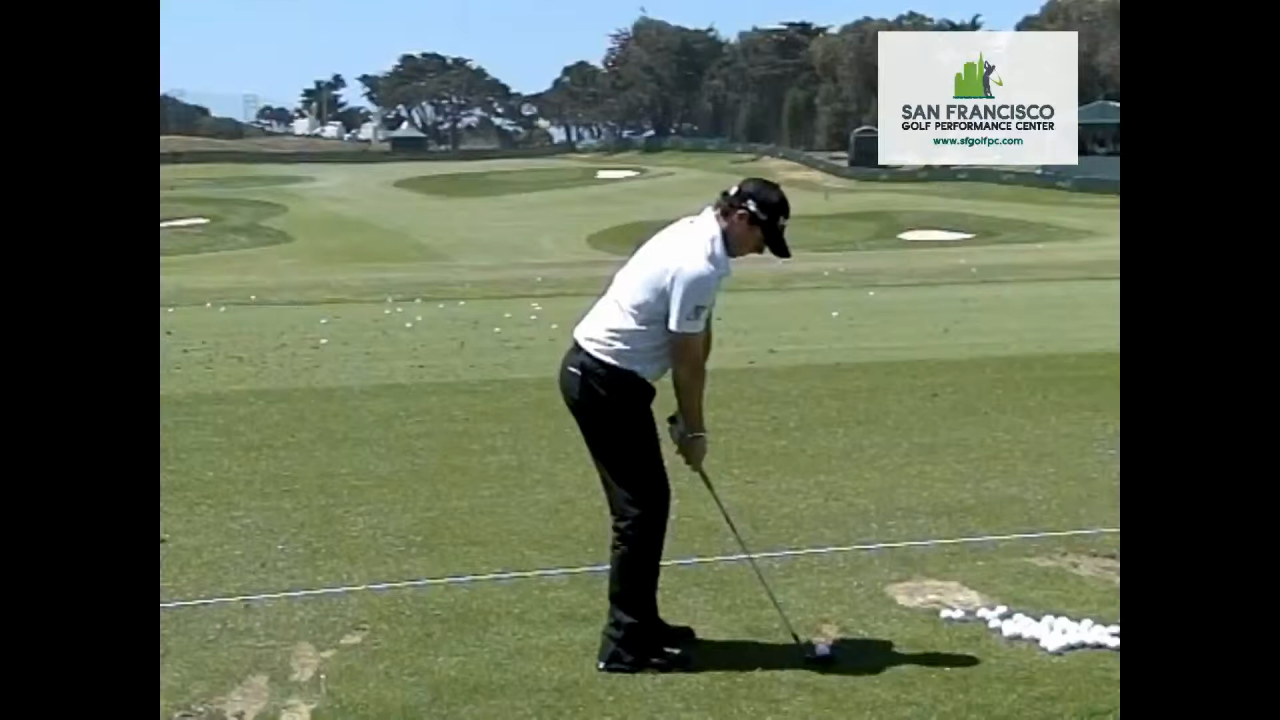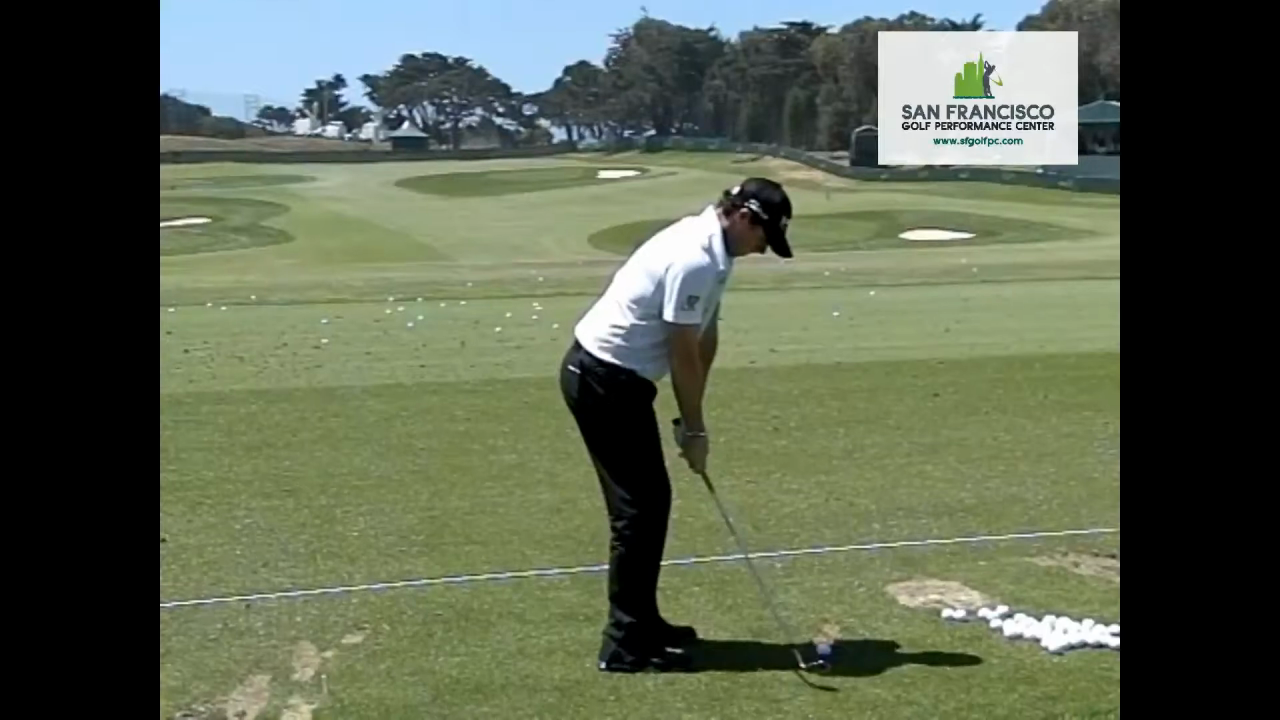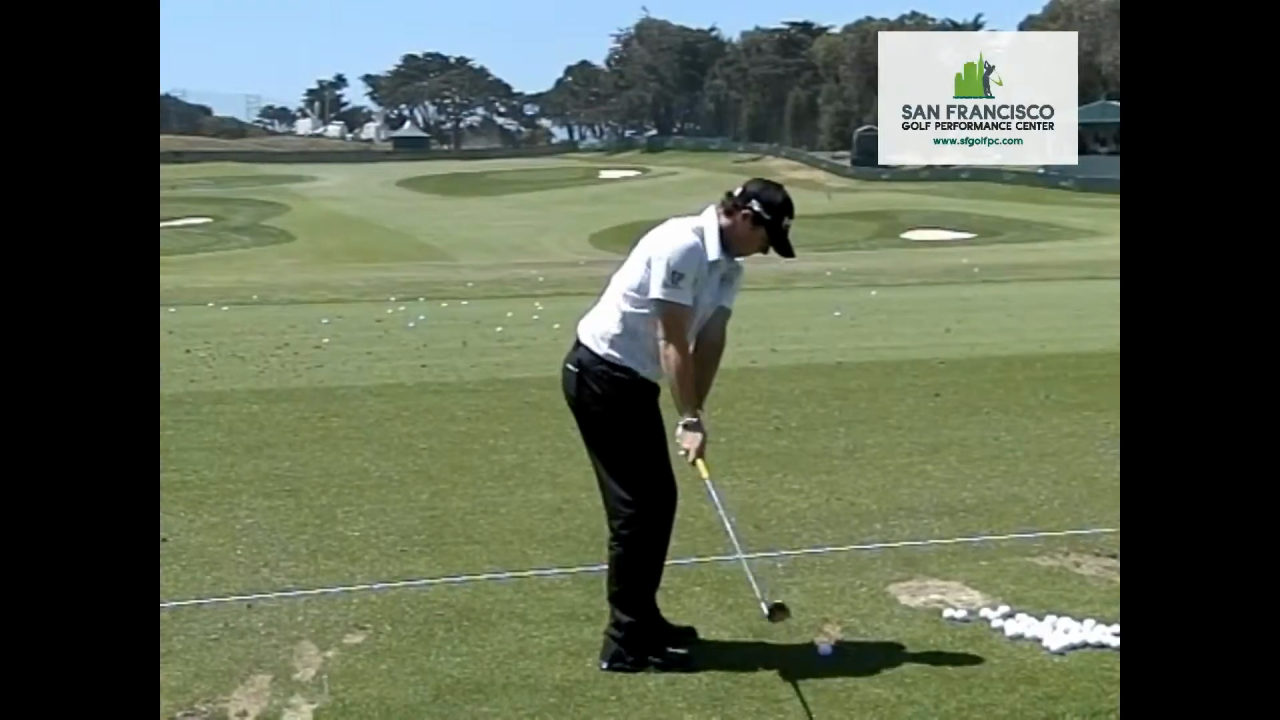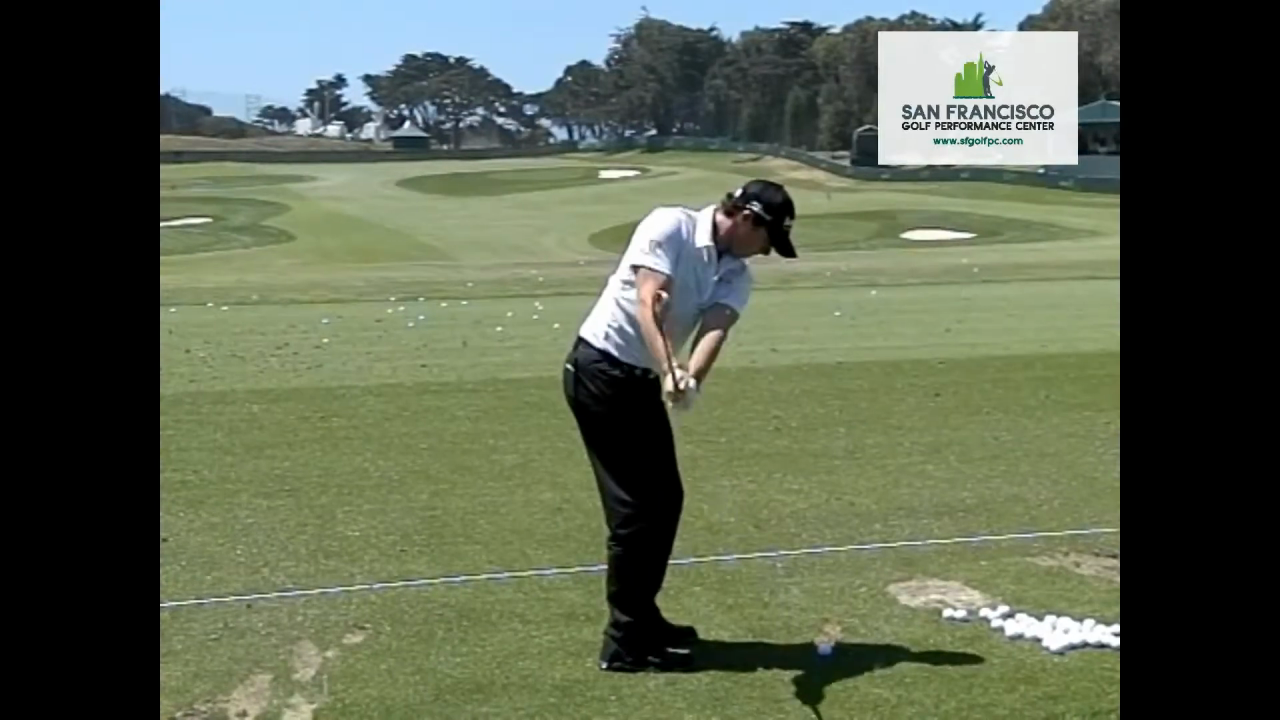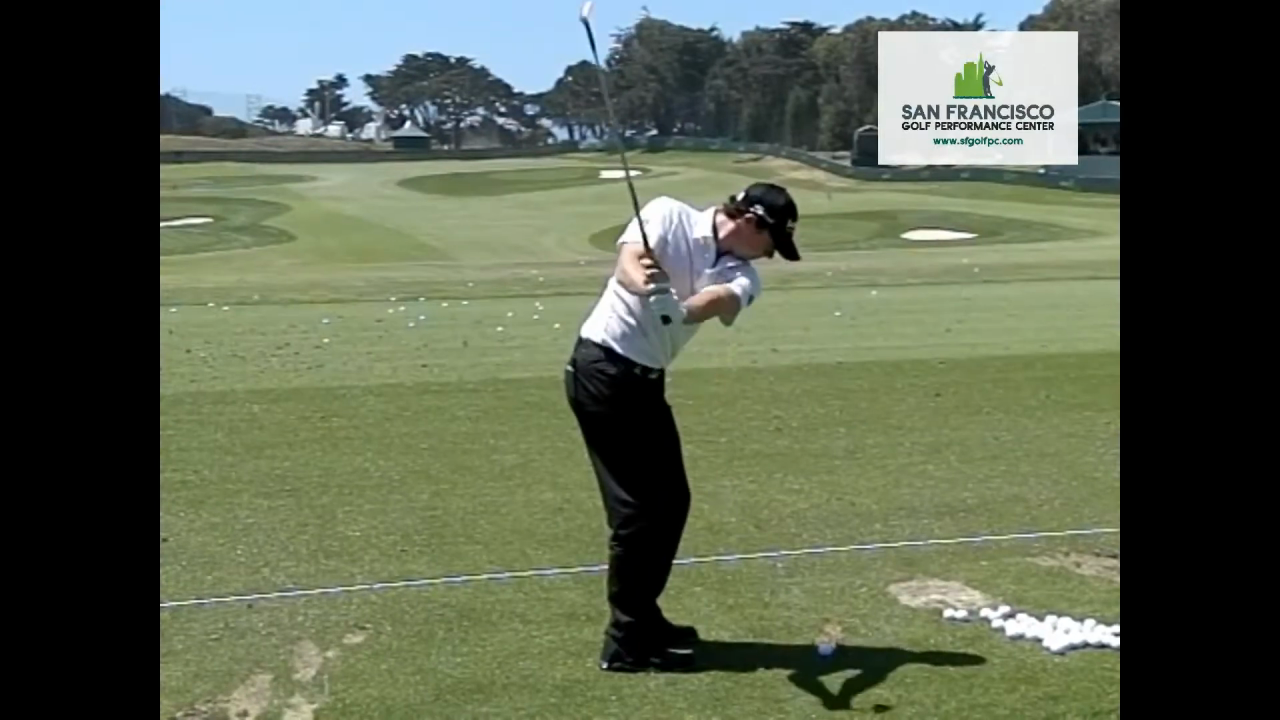
dt=0.4s
person 1, frame 1
left shoulder: (697, 235)
right shoulder: (698, 266)
left elbow: (699, 340)
right elbow: (687, 361)
left wrist: (686, 415)
right wrist: (694, 430)
left hip: (611, 376)
right hip: (603, 380)
left knee: (651, 500)
right knee: (639, 508)
left ankle: (640, 620)
right ankle: (624, 644)
person 1, frame 2
left shoulder: (713, 253)
right shoulder: (693, 259)
left elbow: (705, 338)
right elbow: (683, 356)
left wrist: (692, 417)
right wrist: (695, 430)
left hip: (621, 378)
right hip: (601, 378)
left knee: (654, 500)
right knee: (637, 508)
left ankle: (641, 619)
right ankle: (624, 644)
person 1, frame 3
left shoulder: (730, 269)
right shoulder: (681, 242)
left elbow: (710, 339)
right elbow: (671, 338)
left wrist: (695, 413)
right wrist: (687, 418)
left hip: (635, 382)
right hip: (600, 375)
left knee: (659, 500)
right knee: (636, 507)
left ankle: (642, 618)
right ankle: (625, 642)
person 1, frame 4
left shoulder: (737, 276)
right shoulder: (670, 225)
left elbow: (714, 331)
right elbow: (649, 300)
left wrist: (690, 381)
right wrist: (669, 367)
left hip: (641, 379)
right hip: (601, 370)
left knee: (664, 500)
right knee: (634, 507)
left ankle: (641, 617)
right ankle: (625, 642)
person 1, frame 5
left shoulder: (743, 277)
right shoulder: (668, 215)
left elbow: (718, 300)
right elbow: (625, 268)
left wrist: (679, 307)
right wrist: (646, 280)
left hip: (645, 378)
right hip: (603, 368)
left knee: (670, 501)
right knee: (636, 507)
left ankle: (643, 617)
right ankle: (626, 642)
